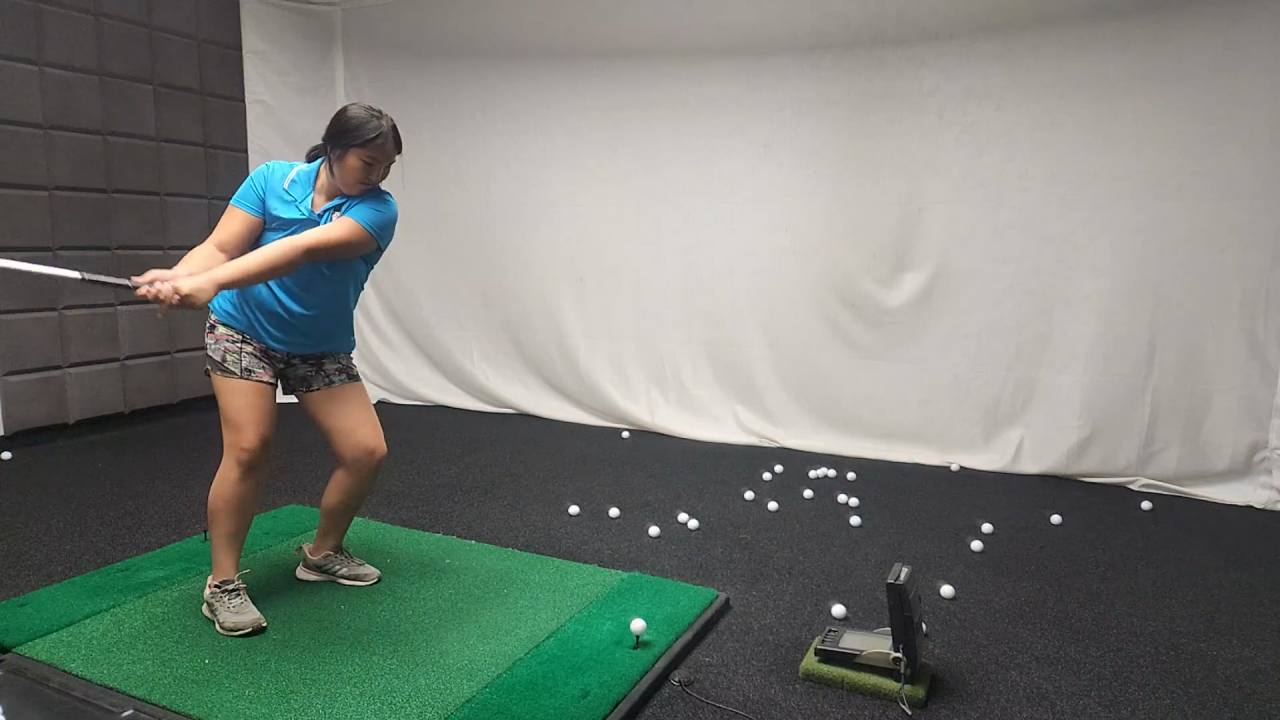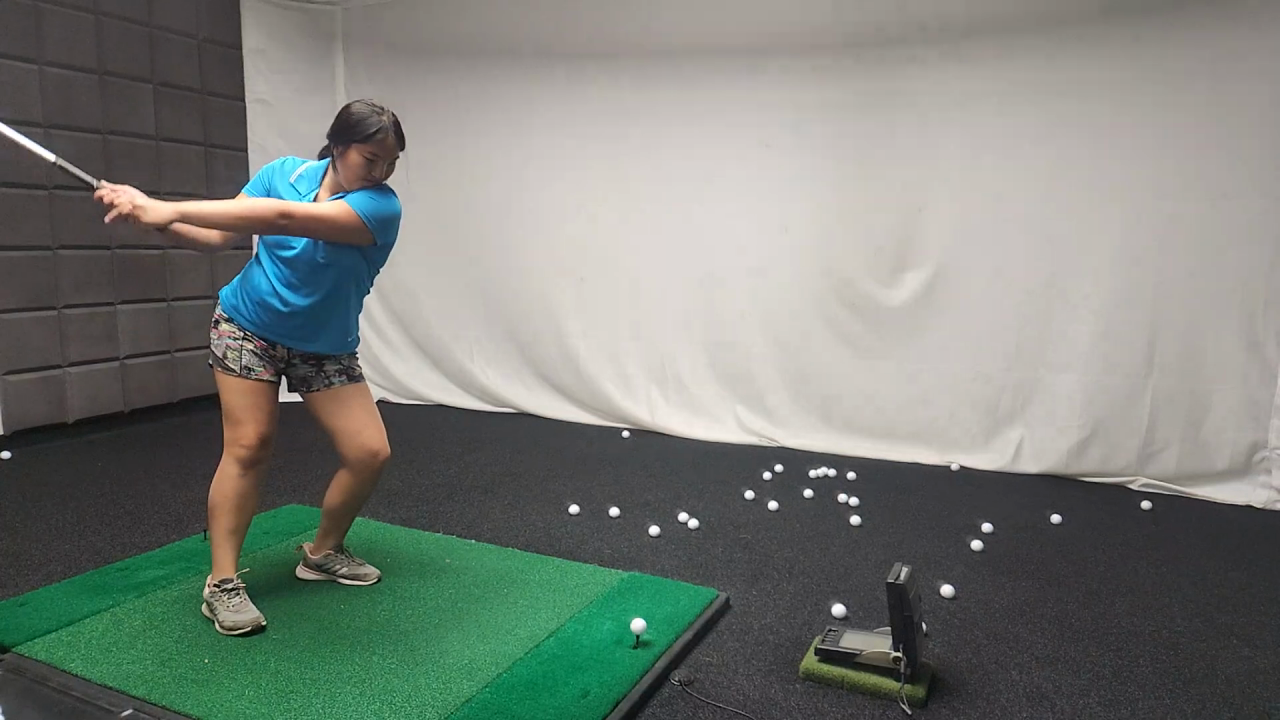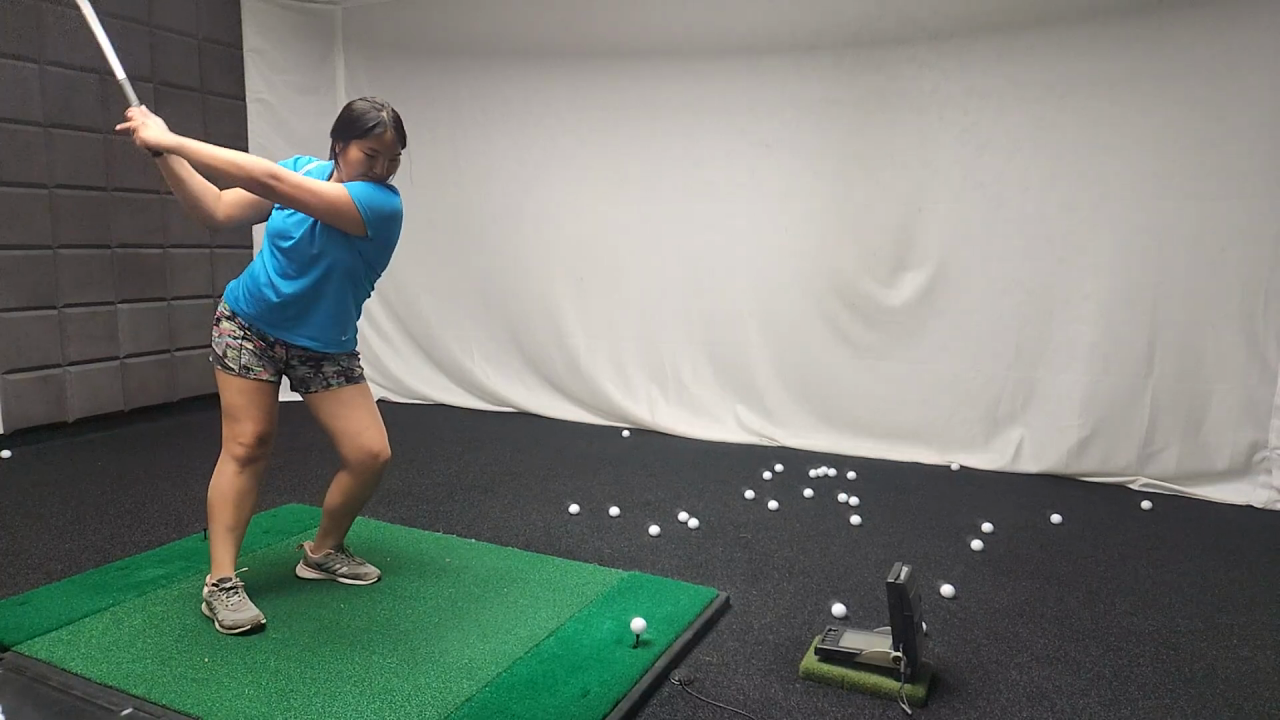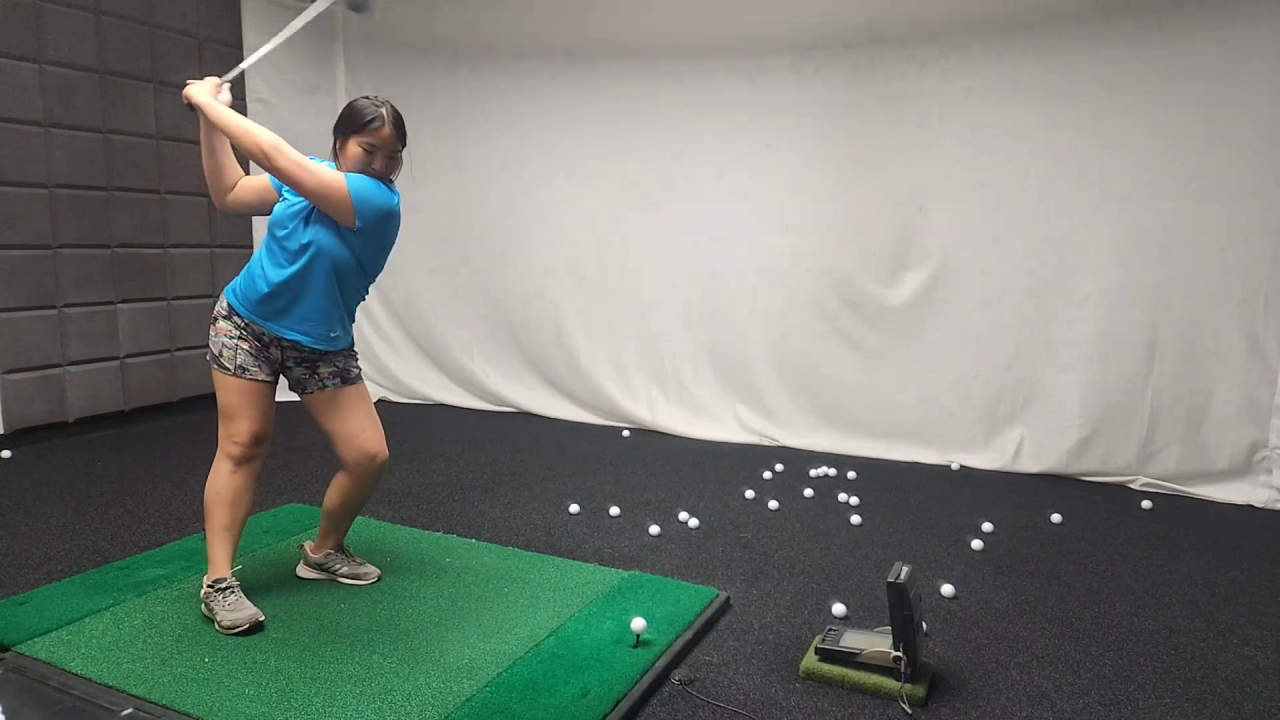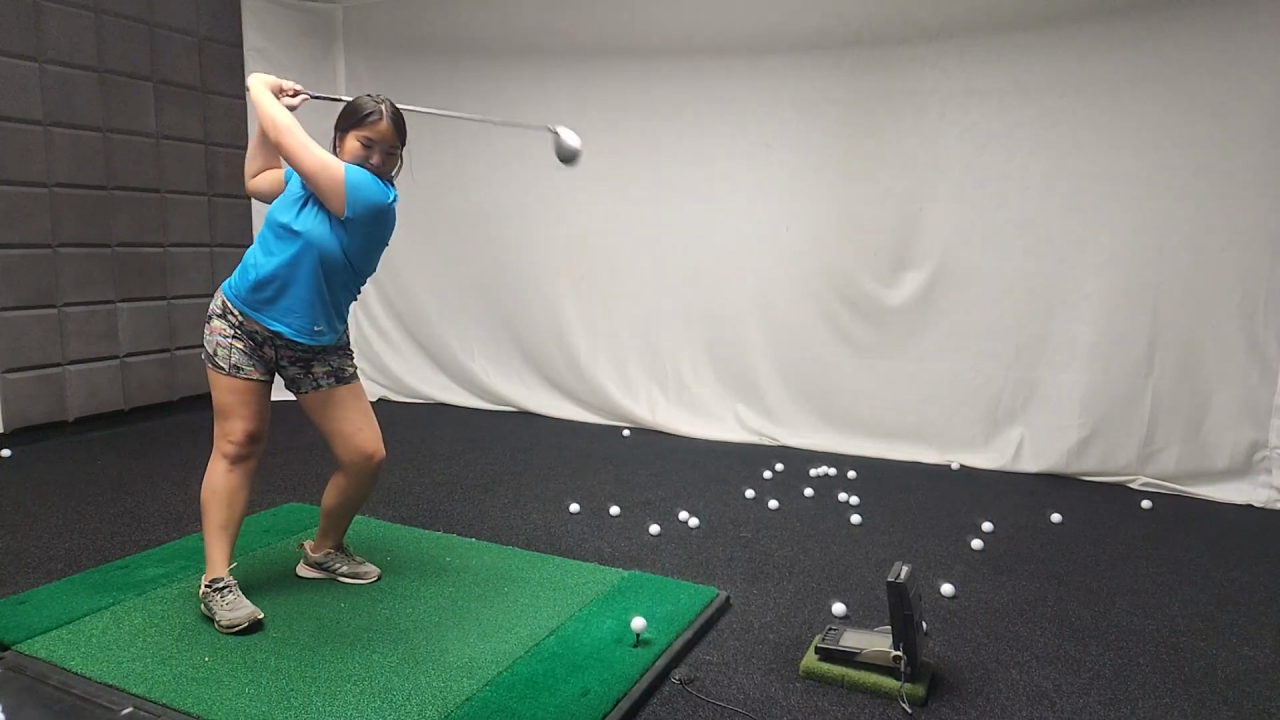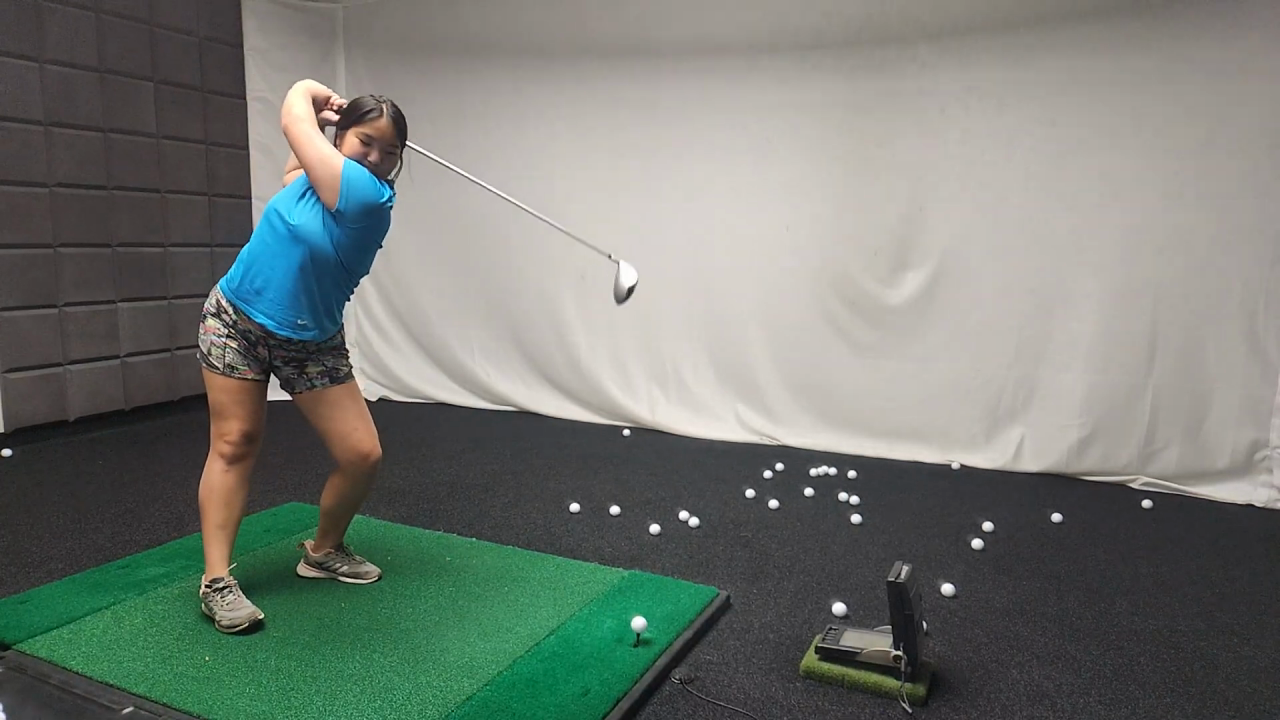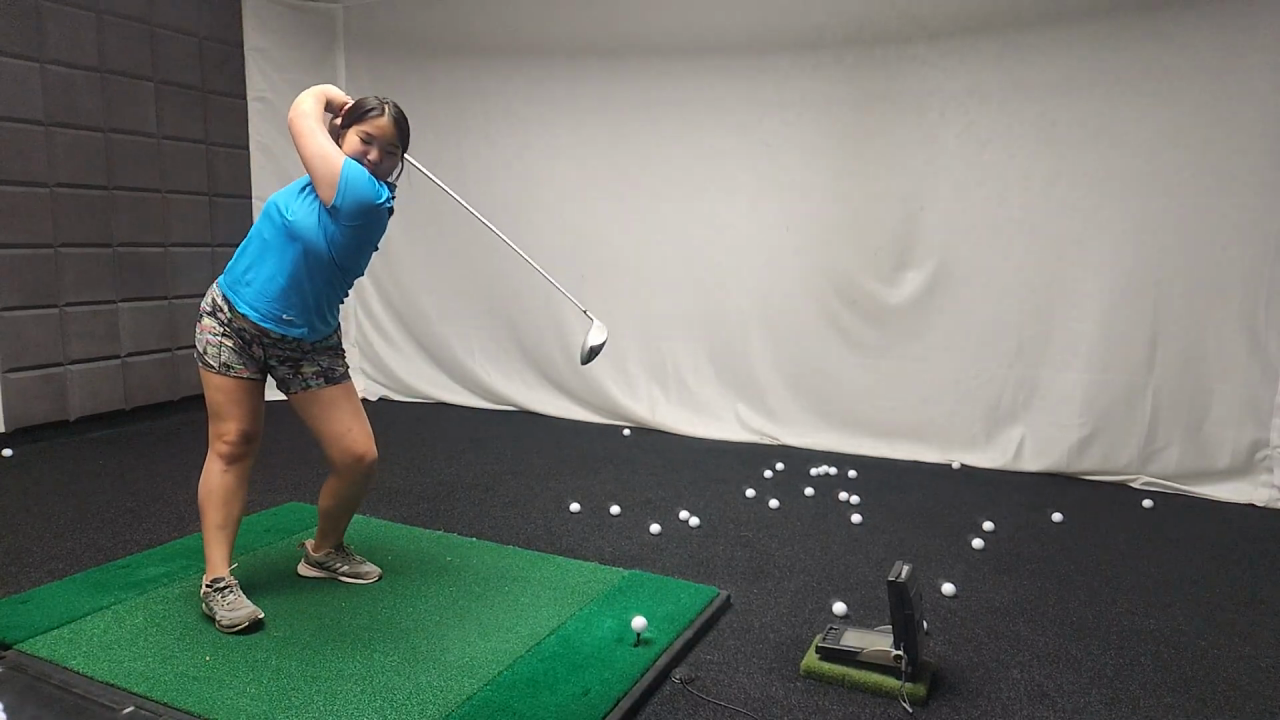
dt=0.7s
person 1, frame 1
left shoulder: (378, 210)
right shoulder: (271, 178)
left elbow: (302, 250)
right elbow: (219, 246)
left wrist: (212, 283)
right wrist: (176, 275)
left hip: (323, 348)
right hip: (244, 329)
left knee: (367, 451)
right knee: (248, 448)
left ankle: (321, 553)
right ankle: (223, 583)
person 1, frame 2
left shoulder: (382, 206)
right shoulder: (285, 171)
left elbow: (282, 218)
right elbow: (216, 234)
left wrist: (169, 209)
right wrist: (155, 215)
left hip: (325, 347)
right hip: (248, 326)
left knee: (370, 453)
right knee: (248, 447)
left ankle: (323, 552)
right ankle: (222, 582)
person 1, frame 3
left shoulder: (383, 205)
right shoulder: (302, 169)
left elbow: (270, 180)
right elbow: (216, 211)
left wrist: (171, 140)
right wrist: (163, 153)
left hip: (325, 346)
right hip: (248, 325)
left knee: (370, 454)
right knee: (246, 446)
left ankle: (322, 551)
right ankle: (221, 581)
person 1, frame 4
left shoulder: (381, 203)
right shoulder: (308, 173)
left elbow: (274, 153)
right elbow: (229, 194)
left wrist: (207, 102)
right wrist: (210, 116)
left hip: (322, 346)
right hip: (246, 323)
left knee: (368, 456)
right knee: (243, 445)
left ankle: (323, 551)
right ankle: (218, 581)
person 1, frame 5
left shoulder: (374, 199)
right shoulder: (310, 174)
left elbow: (282, 131)
right elbow: (256, 180)
left wrist: (260, 88)
right wrist: (272, 102)
left hip: (317, 343)
right hip: (241, 320)
left knee: (365, 455)
right knee: (238, 443)
left ankle: (323, 551)
right ankle: (216, 580)
person 1, frame 6
left shoulder: (369, 196)
right shoulder: (322, 176)
left elbow: (294, 117)
right elbow: (291, 176)
left wrist: (307, 95)
right wrist: (324, 107)
left hip: (311, 341)
right hip: (236, 318)
left knee: (362, 455)
right knee: (235, 443)
left ankle: (323, 550)
right ankle: (216, 580)
person 1, frame 7
left shoulder: (368, 198)
right shoulder: (329, 175)
left elbow: (302, 113)
left wrist: (325, 95)
right wrist: (336, 111)
left hip: (307, 340)
right hip: (232, 316)
left knee: (358, 457)
right knee: (233, 443)
left ankle: (324, 551)
right ankle: (216, 580)
